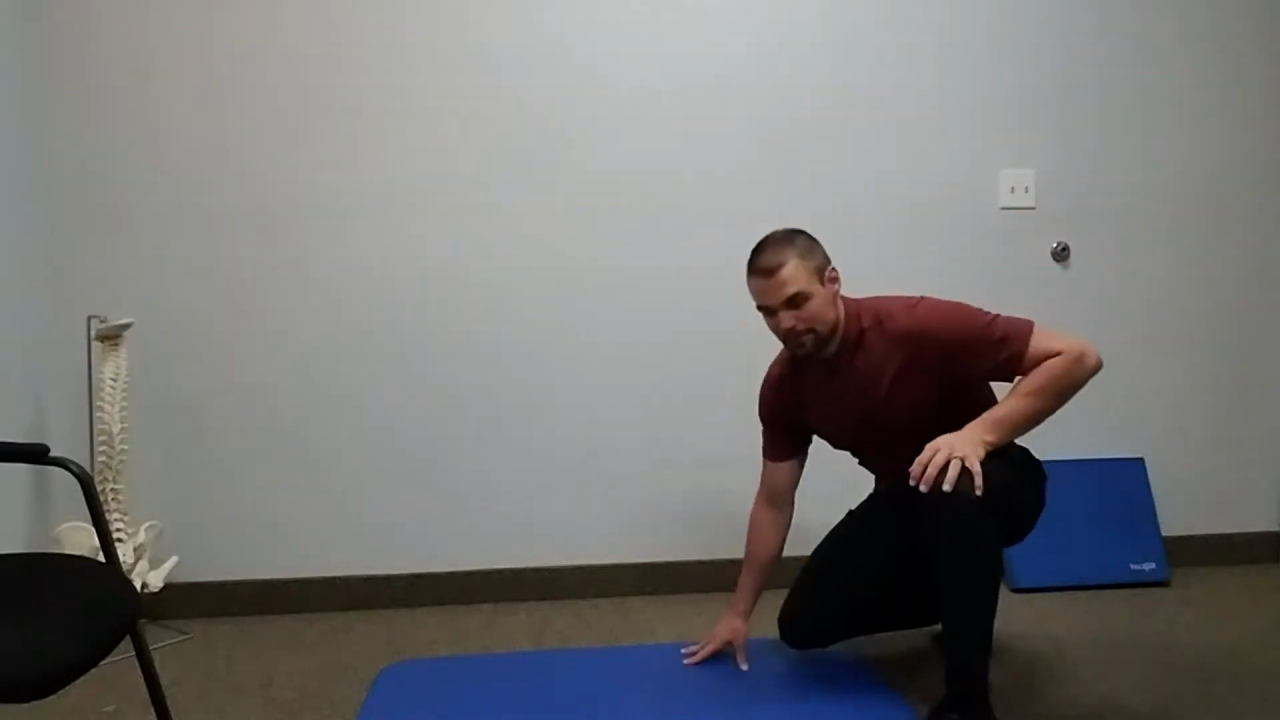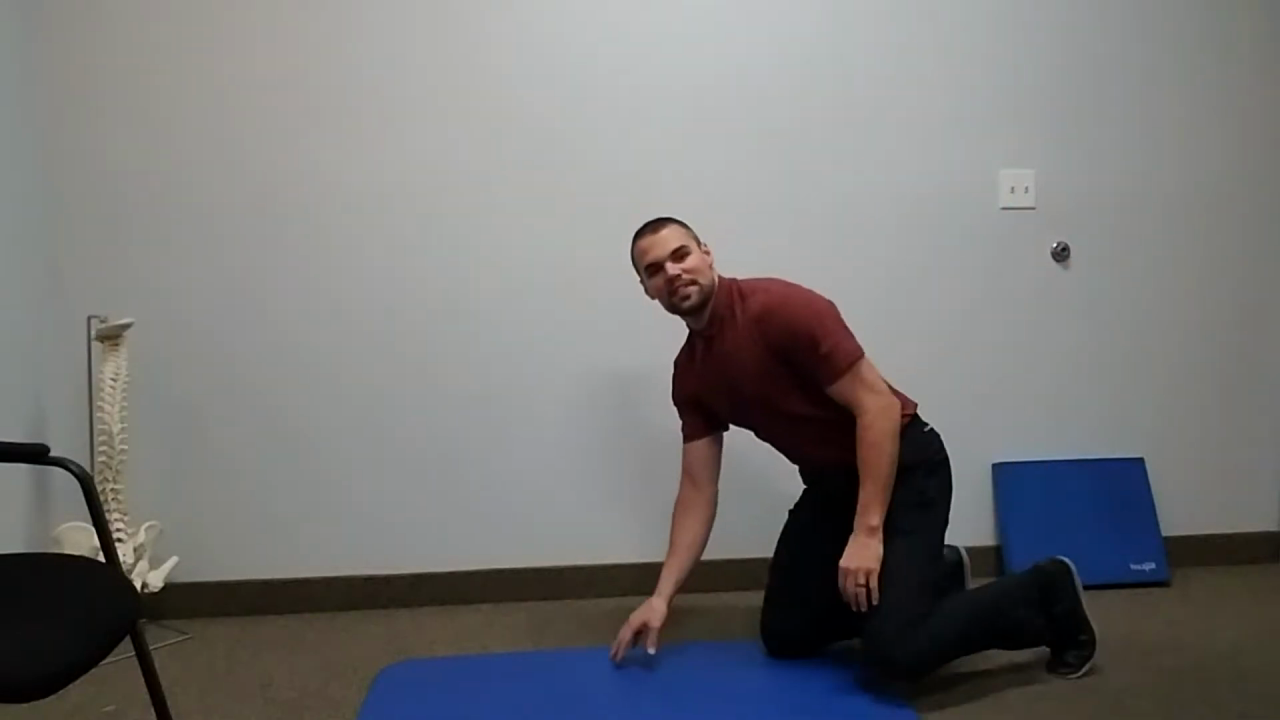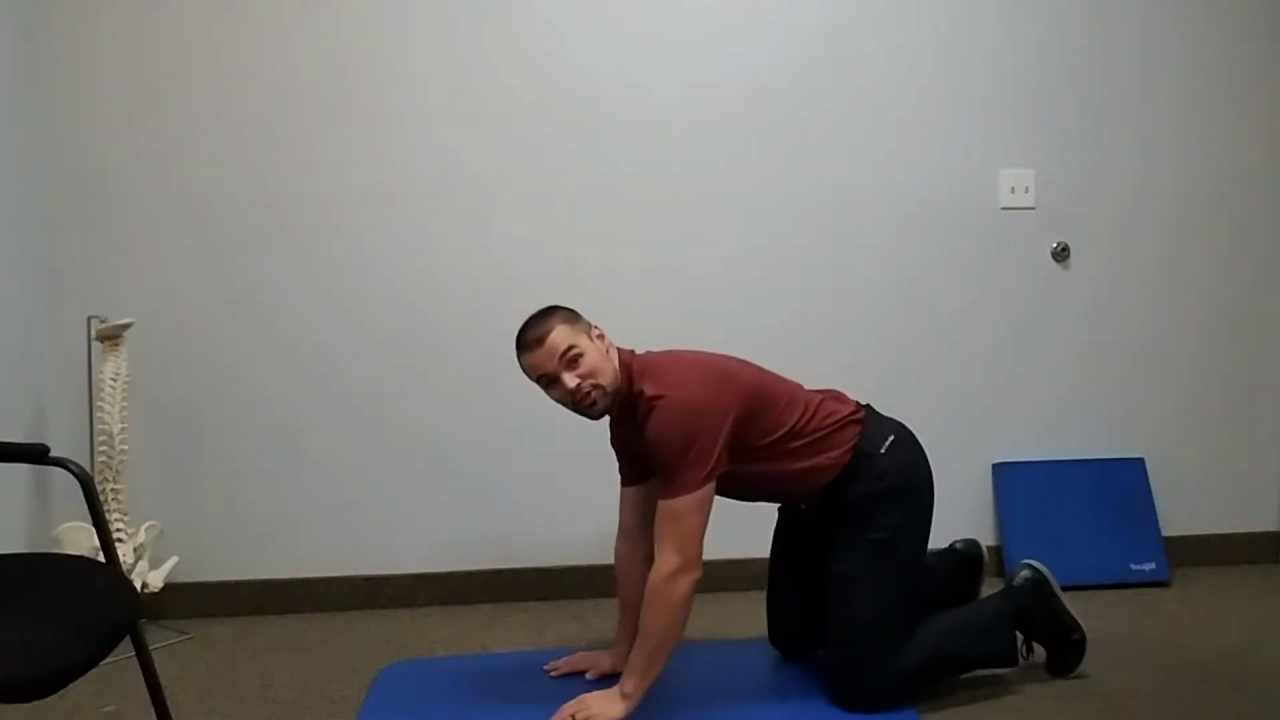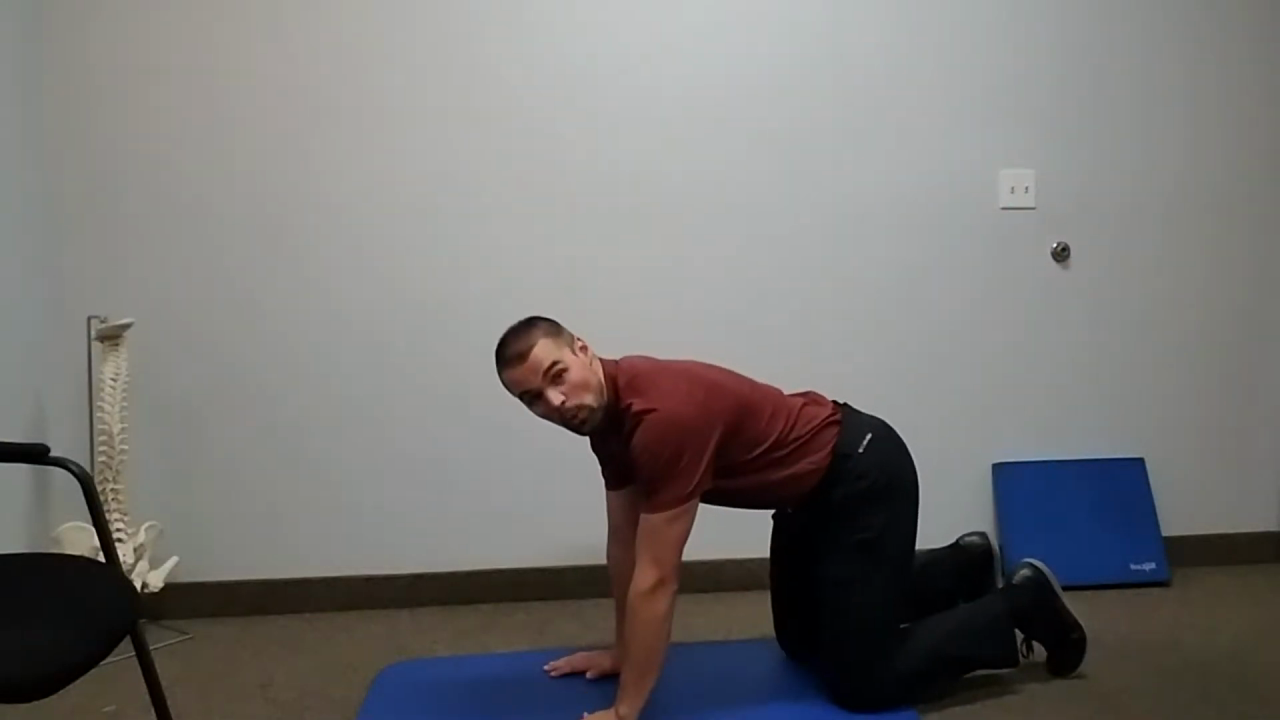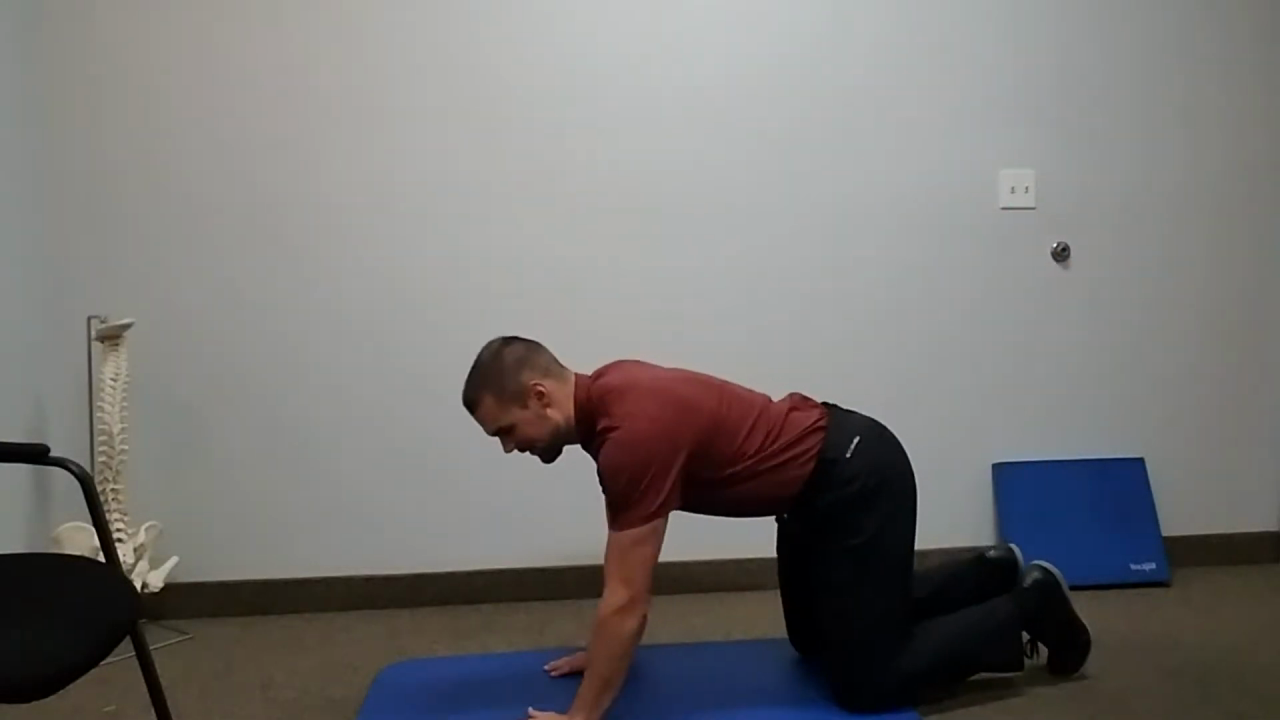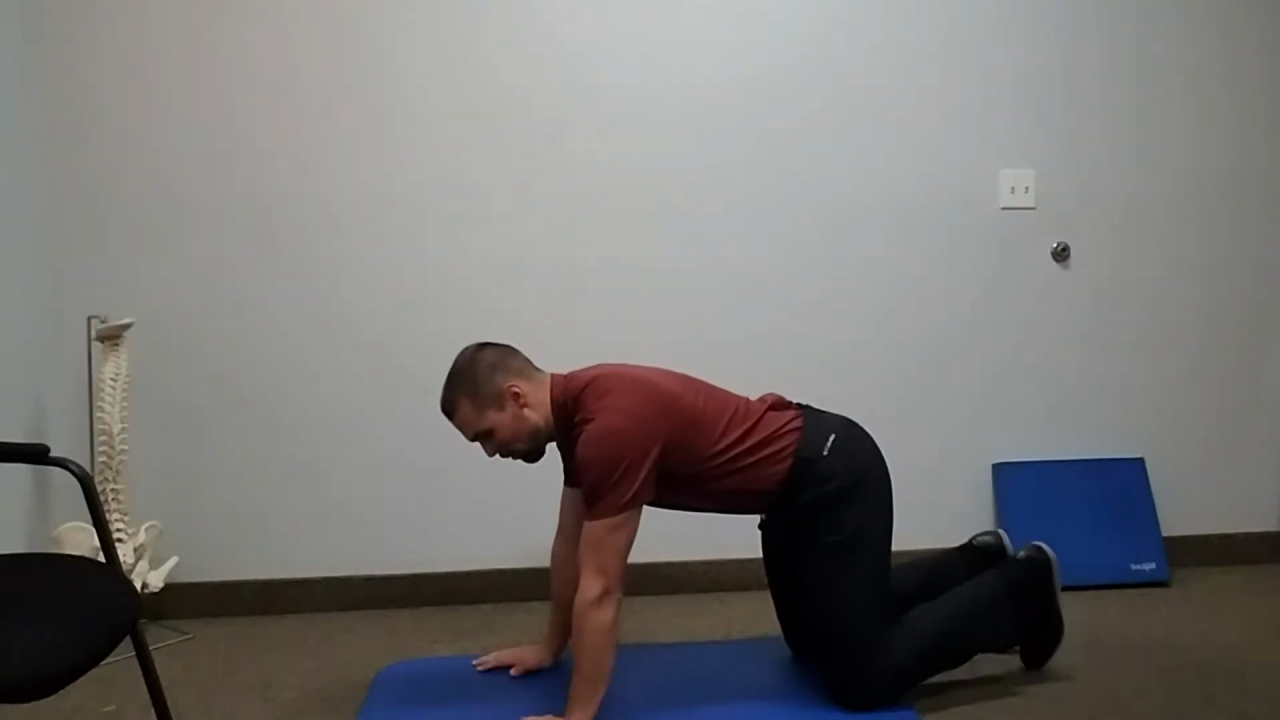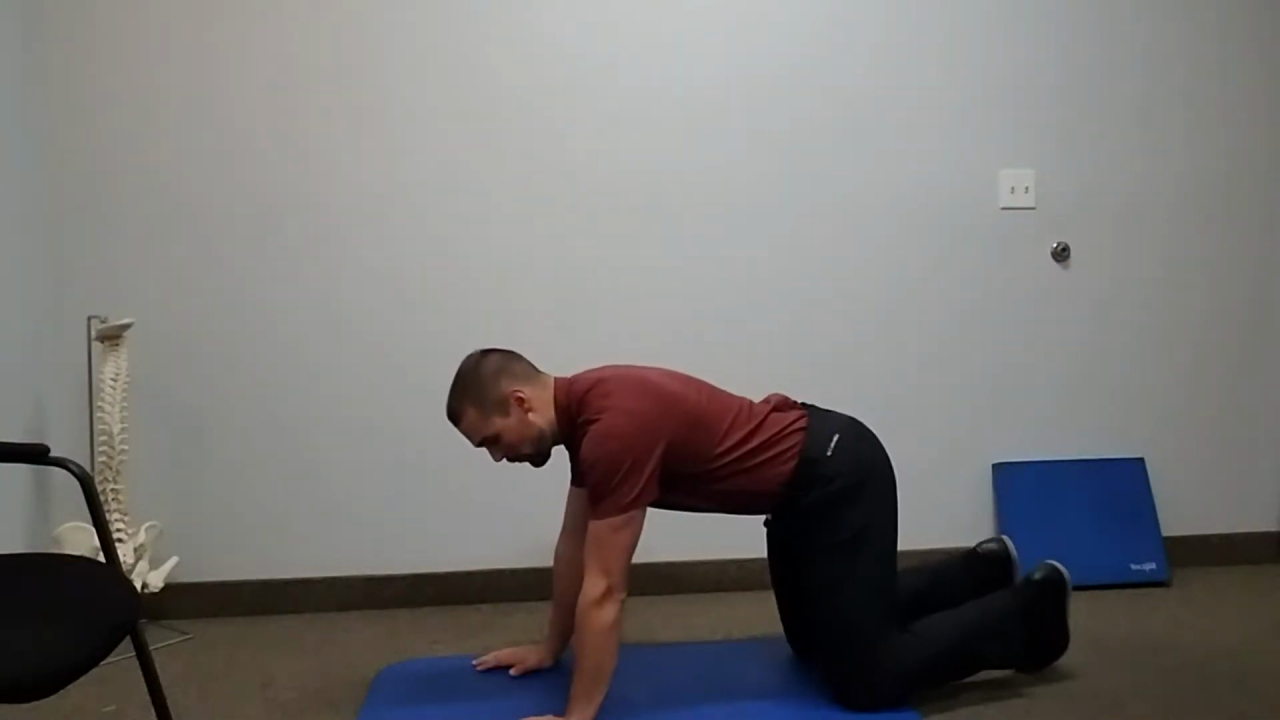
dt=0.7s
person 1, frame 1
left shoulder: (919, 328)
right shoulder: (784, 387)
left elbow: (1077, 356)
right elbow: (774, 502)
left wrist: (977, 434)
right wrist: (738, 613)
left hip: (995, 480)
right hip: (903, 492)
left knee: (948, 494)
right knee: (805, 622)
right ankle: (957, 599)
person 1, frame 2
left shoulder: (778, 309)
right shoulder: (690, 374)
left elbow: (877, 406)
right elbow: (697, 489)
left wrist: (868, 533)
right wrist: (661, 596)
left hip: (904, 464)
right hip: (832, 481)
left knee: (896, 650)
right knee: (786, 635)
left ankle: (1043, 590)
right ankle: (932, 572)
person 1, frame 3
left shoulder: (678, 404)
right shoulder: (628, 417)
left elbow: (678, 568)
right elbow: (633, 542)
right wrist: (621, 650)
left hip: (878, 478)
right hip: (818, 488)
right knee: (793, 639)
left ankle: (1021, 606)
right ankle: (949, 573)
person 1, frame 4
left shoulder: (664, 417)
right shoulder: (607, 411)
left elbow: (656, 582)
right elbow: (624, 544)
right wrist: (621, 650)
left hip: (863, 475)
right hip: (811, 486)
right knee: (801, 642)
left ankle: (1020, 604)
right ankle: (962, 567)
person 1, frame 5
left shoulder: (634, 432)
right shoulder: (605, 395)
left elbow: (626, 599)
right elbow: (626, 545)
right wrist: (611, 651)
left hip: (858, 479)
right hip: (818, 476)
right knee: (814, 641)
left ankle: (1028, 607)
right ankle: (988, 577)
person 1, frame 6
left shoulder: (609, 429)
right shoulder: (580, 408)
left elbow: (600, 591)
right elbow: (570, 547)
right wrist: (549, 647)
left hip: (833, 477)
right hip: (798, 479)
right knee: (813, 640)
left ankle: (1017, 586)
right ankle: (974, 564)
person 1, frame 7
left shoulder: (612, 430)
right shoulder: (585, 407)
left elbow: (603, 591)
right elbow: (573, 547)
right wrist: (548, 647)
left hip: (837, 477)
right hip: (804, 478)
right knee: (813, 642)
left ankle: (1027, 606)
right ankle: (979, 573)
